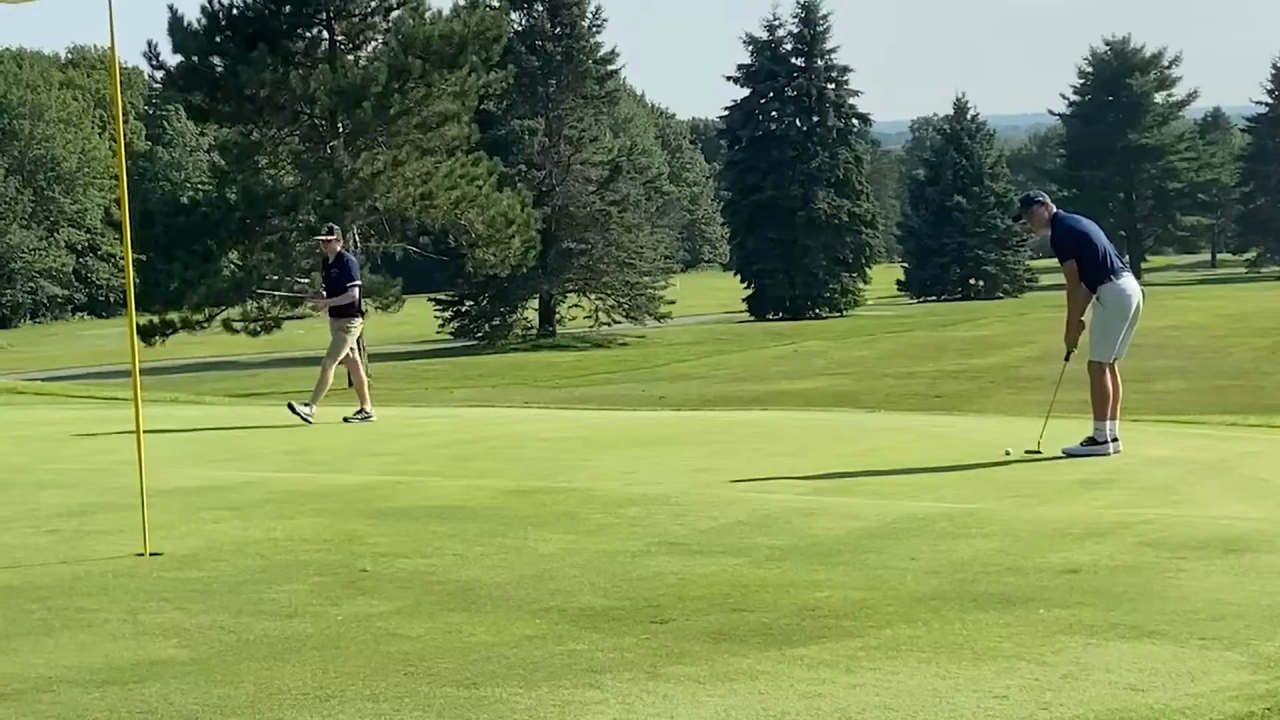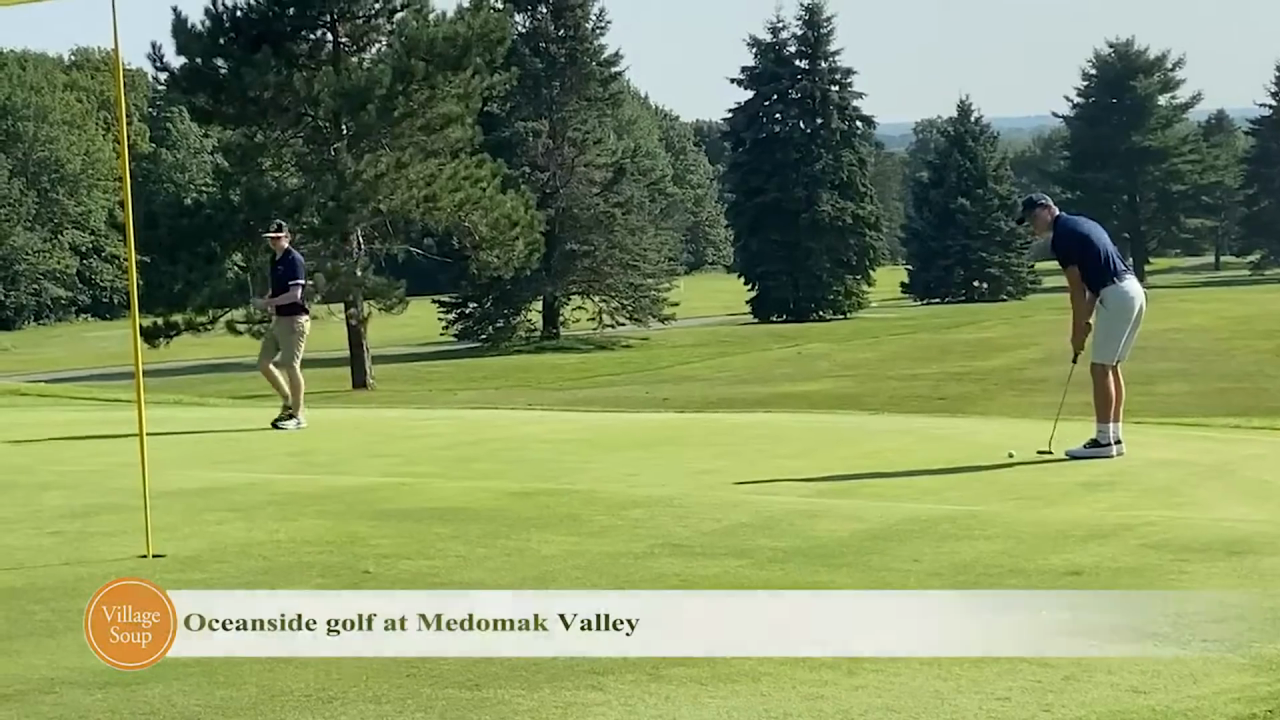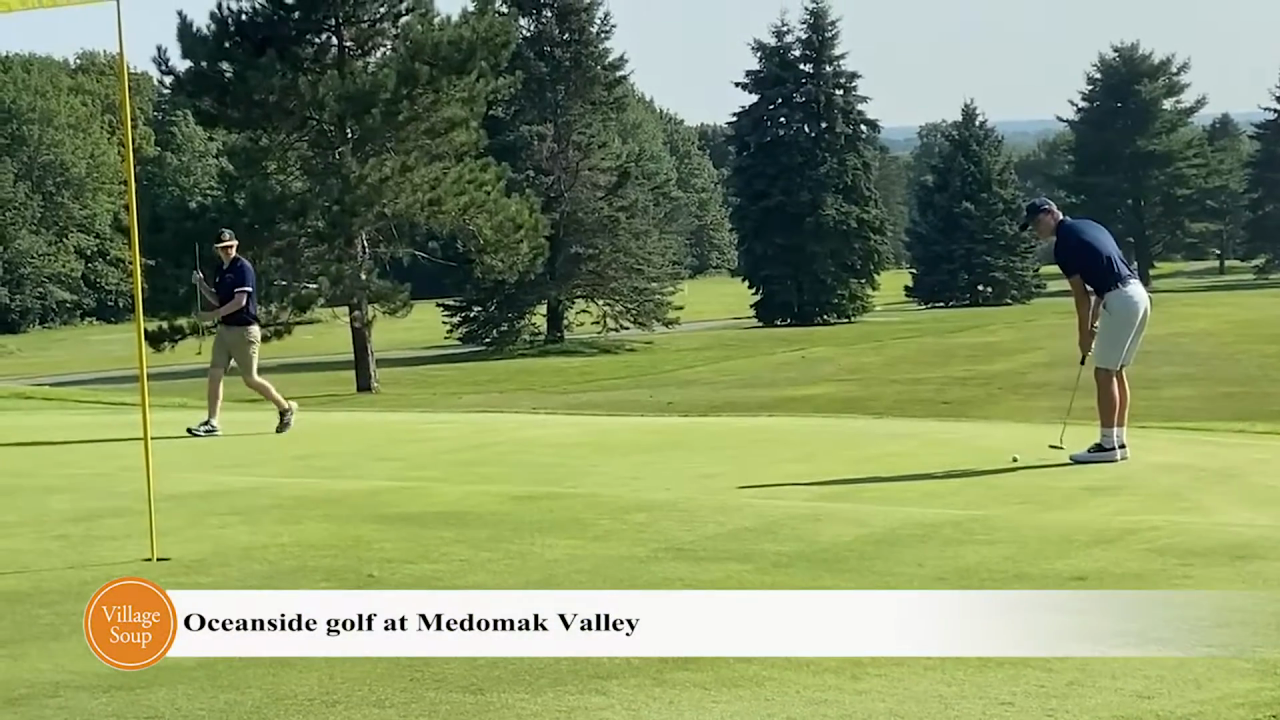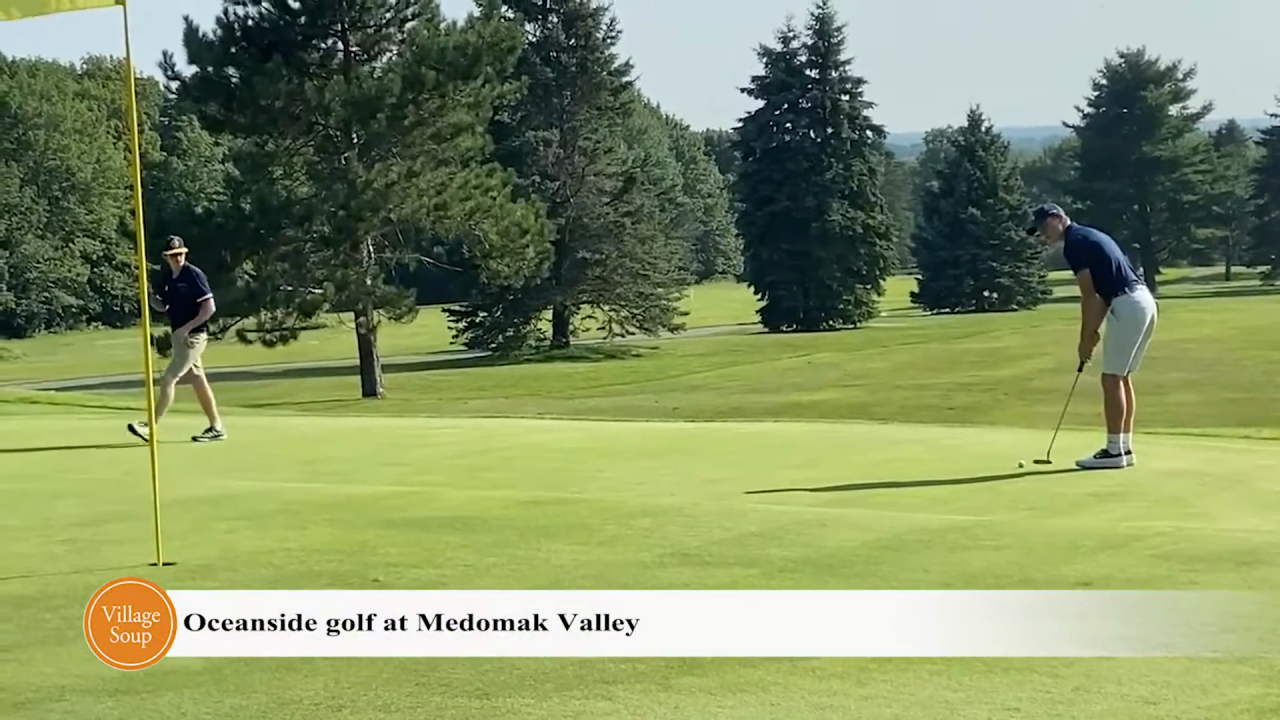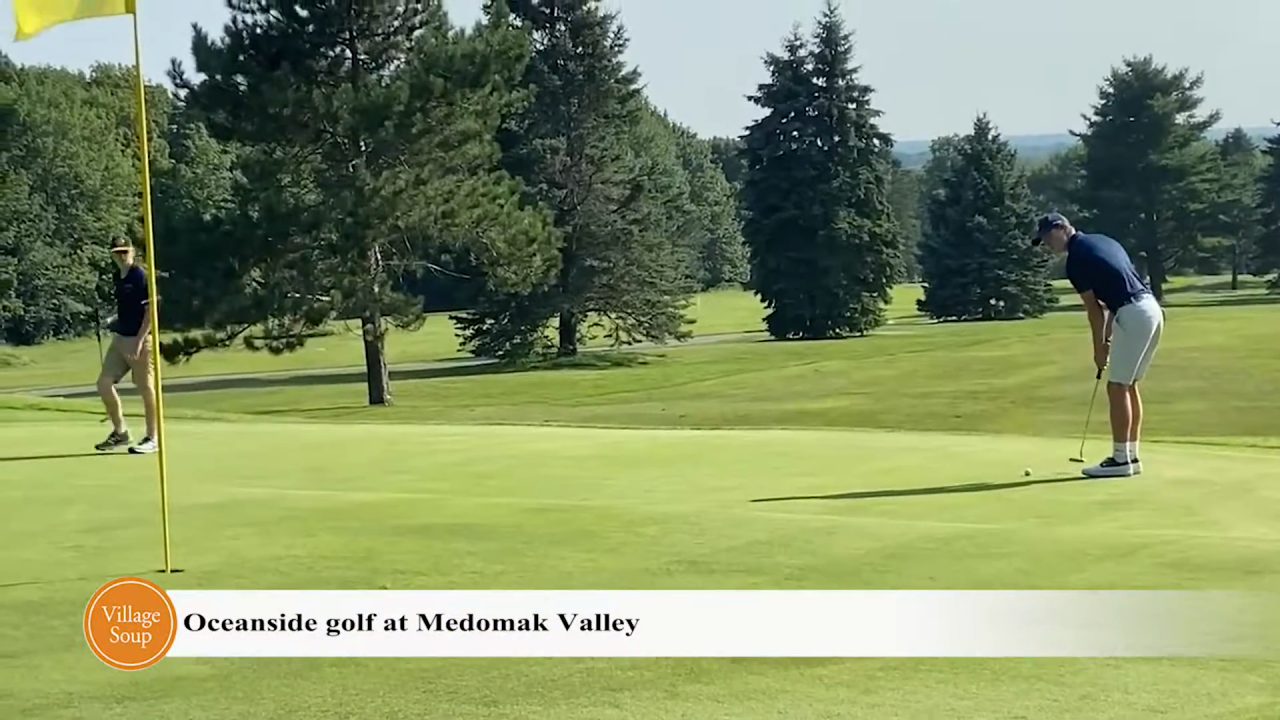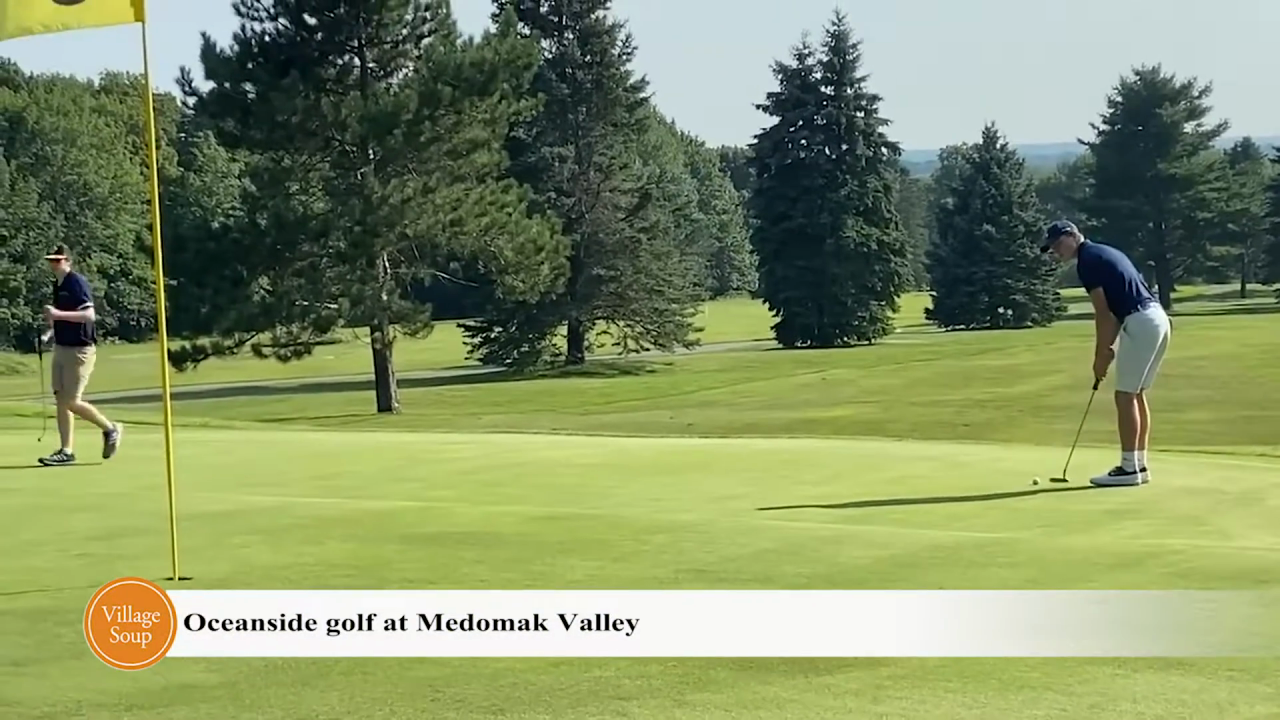
dt=0.4s
person 1, frame 1
left shoulder: (1060, 231)
right shoulder: (1076, 223)
left elbow: (1074, 285)
left wrist: (1071, 328)
right wrist: (1078, 320)
left hip: (1114, 294)
right hip: (1128, 289)
left knee: (1098, 366)
right knee: (1108, 364)
left ankle: (1101, 439)
right ankle: (1111, 435)
person 1, frame 2
left shoulder: (1061, 237)
right shoulder: (1080, 223)
left elbow: (1077, 288)
left wrist: (1077, 331)
right wrist: (1088, 320)
left hip: (1117, 296)
right hip: (1131, 291)
left knee: (1101, 368)
right knee: (1111, 366)
left ankle: (1104, 441)
right ankle: (1114, 437)
person 1, frame 3
left shoulder: (1064, 243)
right shoulder: (1087, 226)
left elbow: (1081, 295)
left wrist: (1084, 334)
right wrist: (1094, 322)
left hip: (1121, 301)
right hip: (1136, 295)
left knee: (1104, 372)
right knee: (1116, 371)
left ankle: (1108, 445)
right ankle: (1118, 441)
person 1, frame 4
left shoulder: (1074, 243)
right shoulder: (1090, 236)
left elbow: (1089, 295)
left wrist: (1085, 339)
right wrist: (1094, 331)
left hip: (1128, 306)
right hip: (1143, 302)
left knee: (1112, 378)
right knee: (1122, 377)
left ankle: (1114, 451)
right ankle: (1124, 448)
person 1, frame 5
left shoulder: (1076, 259)
right shoulder: (1100, 240)
left elbow: (1094, 309)
left wrist: (1098, 349)
right wrist: (1108, 338)
left hip: (1134, 315)
right hip: (1150, 310)
left knee: (1117, 387)
right knee: (1129, 385)
left ankle: (1121, 459)
right ankle: (1131, 456)
person 1, frame 6
left shoulder: (1087, 260)
right shoulder: (1104, 252)
left elbow: (1103, 312)
left wrist: (1100, 356)
right wrist: (1109, 348)
left hip: (1141, 323)
right hip: (1156, 318)
left knee: (1125, 396)
right knee: (1136, 394)
left ankle: (1129, 468)
right ankle: (1139, 465)
person 2, frame 1
left shoulder: (347, 262)
right shoulder: (326, 262)
left elbow: (352, 295)
left wrist: (324, 302)
right wrist: (319, 299)
left hip: (348, 321)
right hip: (337, 321)
left knee: (328, 363)
right knee: (353, 365)
left ankle: (310, 408)
right ankle: (365, 410)
person 2, frame 2
left shoulder: (294, 259)
right shoulder: (275, 259)
left elbow: (295, 294)
left wrist: (266, 303)
right wrist: (265, 300)
left hip: (294, 320)
right hip: (278, 319)
left knee: (290, 367)
right knee: (264, 364)
left ankle: (296, 416)
right ankle: (289, 403)
person 2, frame 3
left shoulder: (243, 267)
right shoulder: (220, 269)
left elbow: (240, 302)
left wrist: (211, 316)
right wrist: (201, 285)
left hip: (244, 330)
right hip: (224, 329)
left knee: (250, 378)
right knee: (214, 374)
left ankle: (286, 408)
right ankle: (211, 422)
person 2, frame 4
left shoulder: (194, 275)
right shoulder: (166, 277)
left elbow: (210, 307)
right elbow: (163, 306)
left wrist: (186, 328)
right wrist: (149, 297)
left hip: (193, 337)
right hip: (180, 337)
left knee: (168, 379)
right knee: (198, 383)
left ankle: (149, 427)
right ankle: (216, 428)
person 2, frame 5
left shoulder: (140, 276)
right shoulder: (118, 276)
left elbow: (150, 310)
left wrist: (139, 341)
right wrist: (114, 319)
left hip: (142, 341)
right hip: (121, 338)
left knee: (146, 389)
right knee: (104, 384)
left ankle: (151, 438)
right ankle: (120, 431)
person 2, frame 6
left shoulder: (78, 284)
right shoulder: (58, 285)
left elbow: (89, 315)
left wrist: (60, 314)
right wrist: (51, 332)
left hip: (79, 350)
right hip: (61, 349)
left knee: (71, 402)
right knee: (60, 400)
left ankle: (110, 428)
right ankle: (66, 450)
